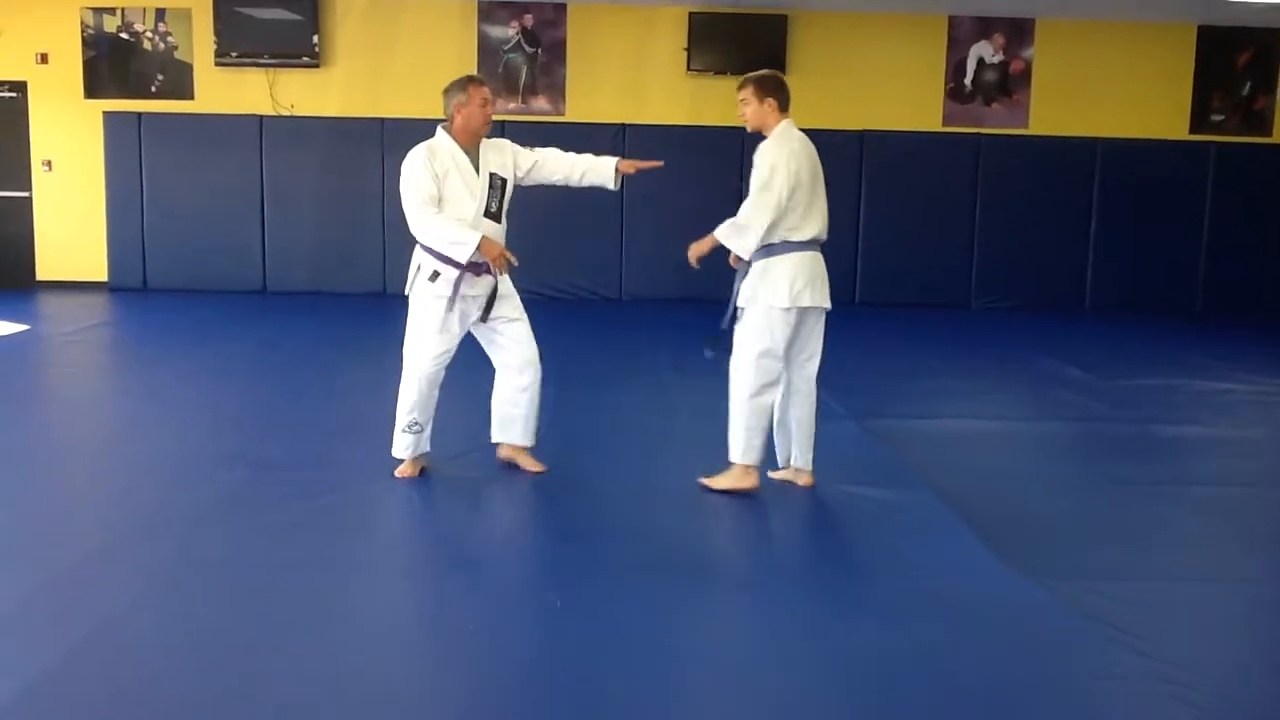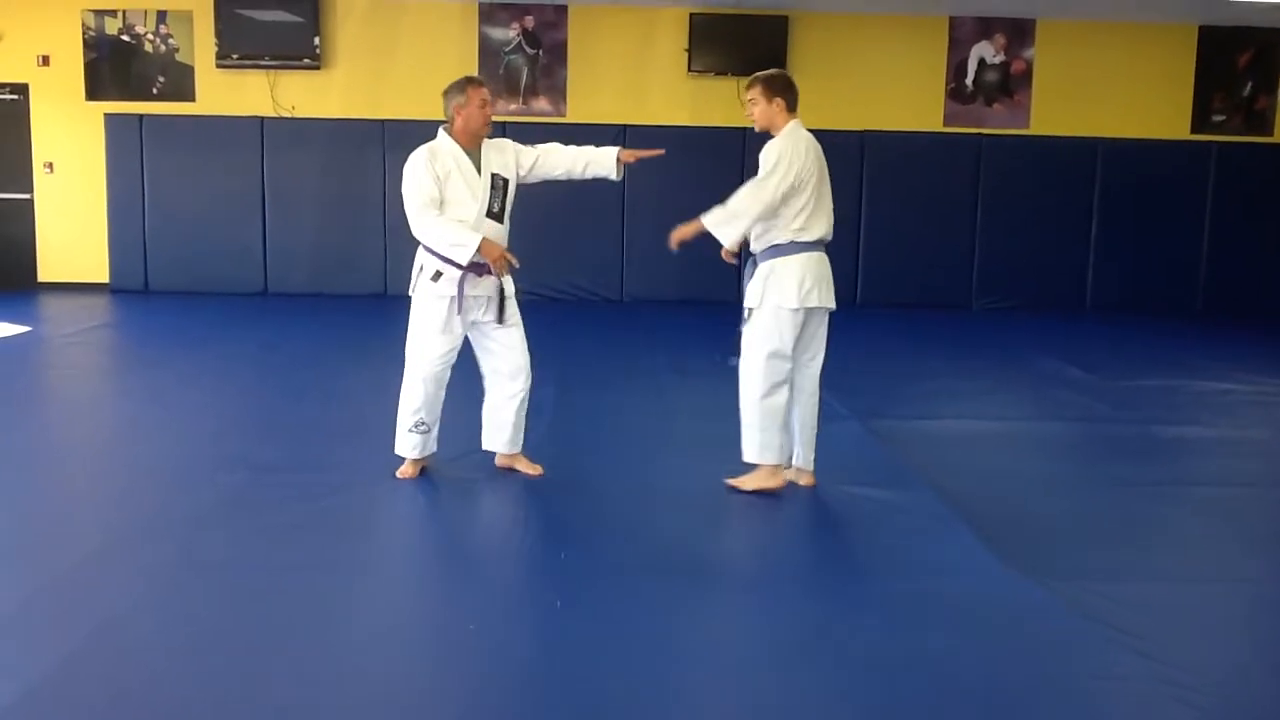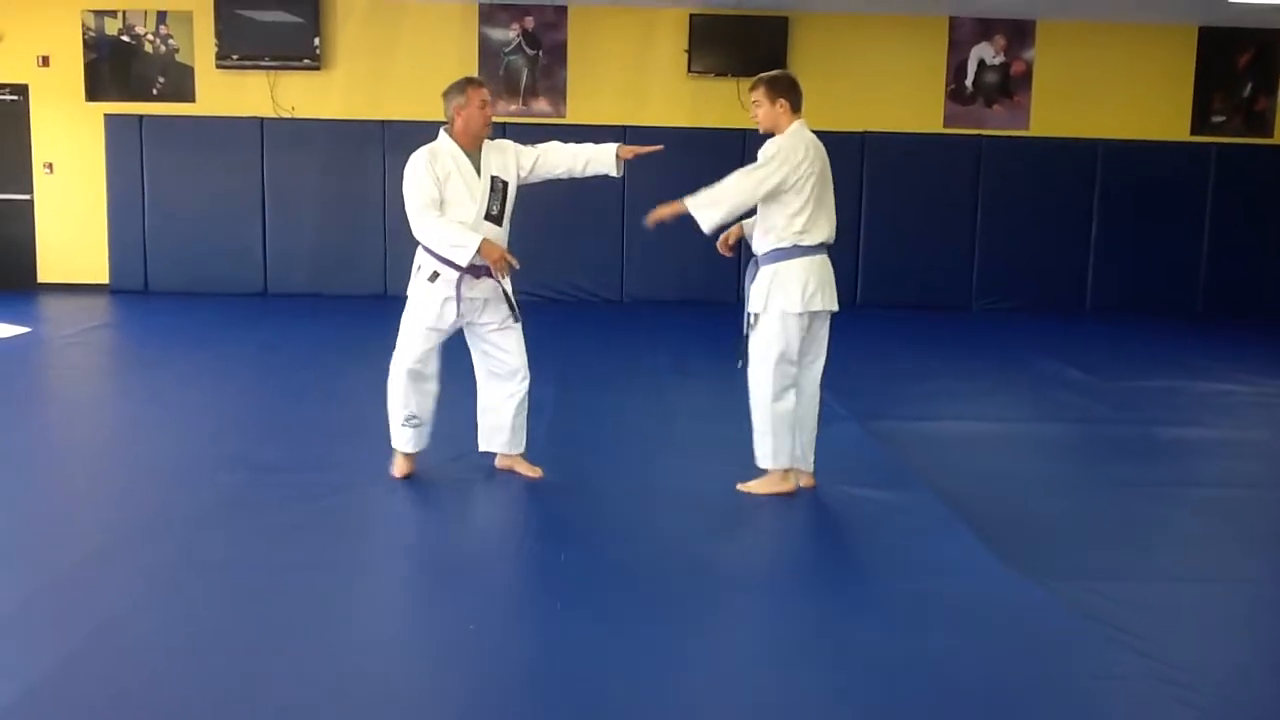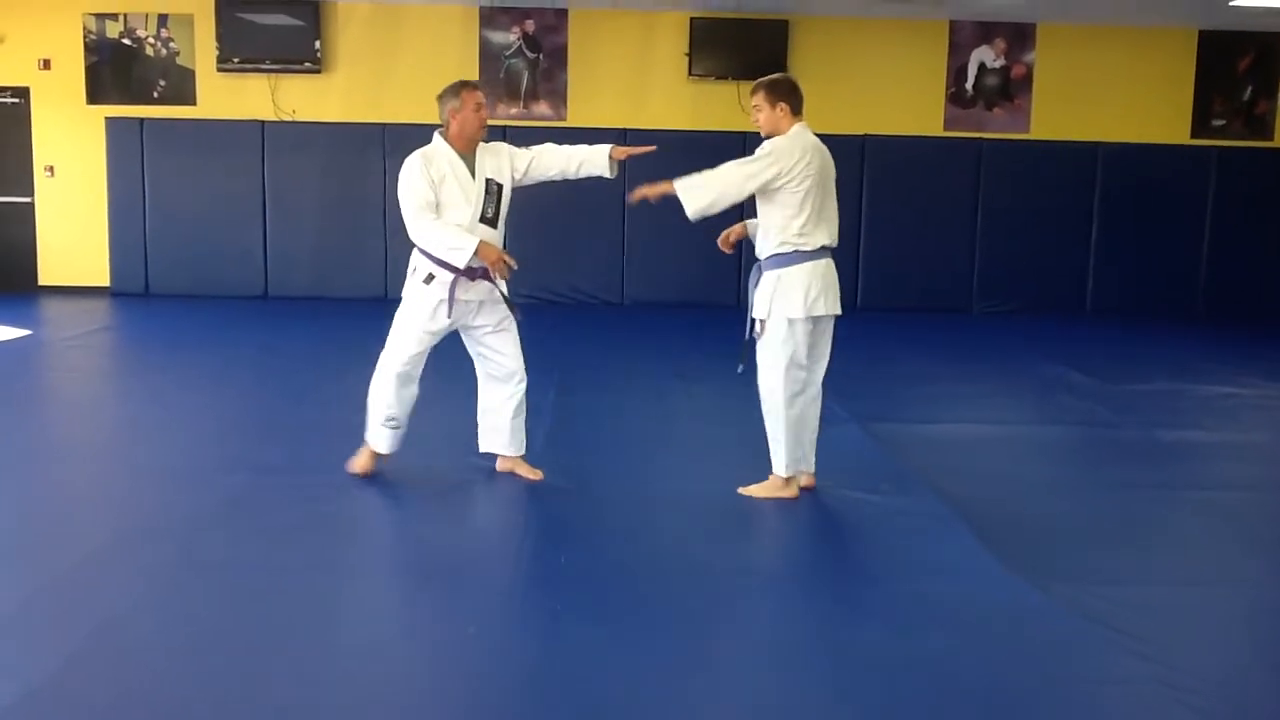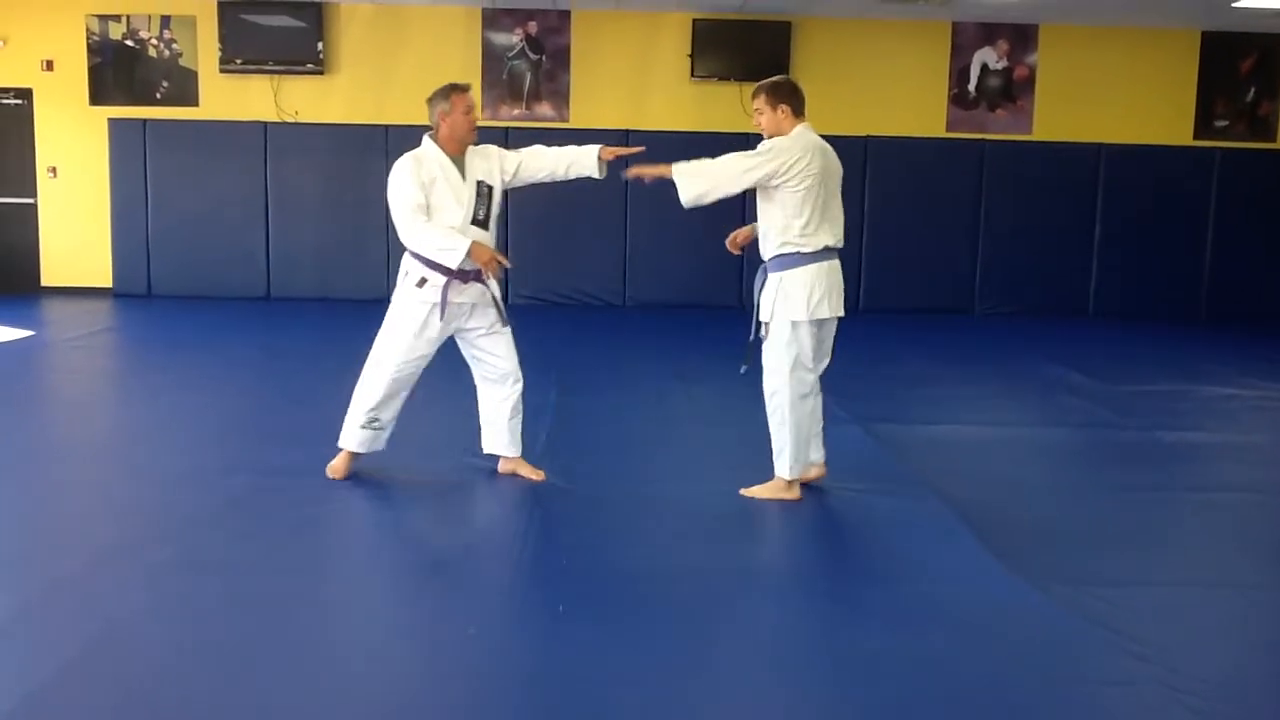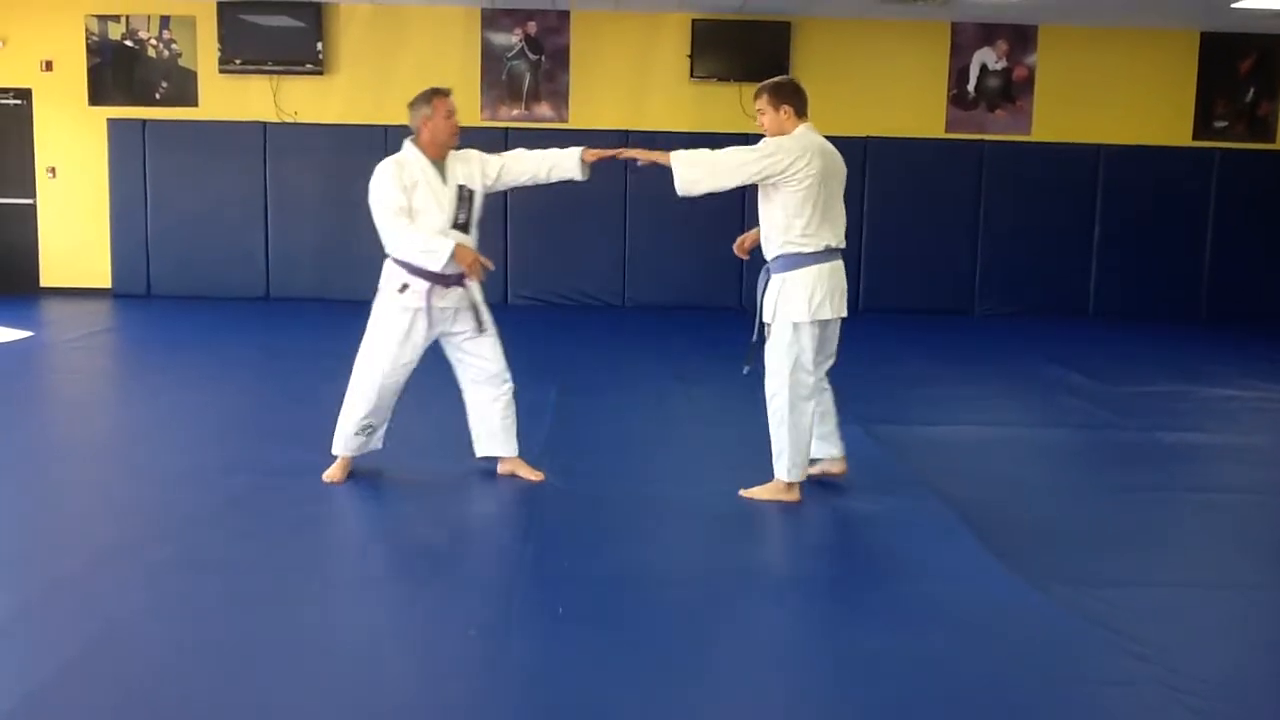
dt=0.1s
person 1, frame 1
left shoulder: (778, 147)
right shoulder: (802, 145)
left elbow: (762, 206)
left wrist: (714, 240)
right wrist: (745, 245)
left hip: (778, 271)
right hip: (808, 267)
left knee: (753, 370)
right knee: (799, 374)
left ankle: (744, 467)
right ankle: (800, 466)
person 1, frame 2
left shoulder: (788, 147)
right shoulder: (804, 145)
left elbow: (756, 197)
left wrist: (699, 224)
right wrist: (748, 234)
left hip: (785, 271)
right hip: (810, 268)
left knee: (762, 371)
right knee: (804, 373)
left ankle: (768, 467)
right ankle: (800, 466)
person 1, frame 3
left shoulder: (789, 147)
right shoulder: (806, 146)
left elbow: (742, 186)
left wrist: (680, 206)
right wrist: (745, 228)
left hip: (787, 274)
right hip: (813, 271)
left knee: (770, 374)
right knee: (803, 377)
left ankle: (780, 471)
right ankle: (801, 467)
person 1, frame 4
left shoulder: (787, 150)
right shoulder: (814, 151)
left elbow: (732, 179)
left wrist: (665, 186)
right wrist: (749, 227)
left hip: (792, 279)
right hip: (816, 273)
left knee: (780, 379)
right knee: (805, 378)
left ankle: (785, 477)
right ankle: (801, 468)
person 1, frame 5
left shoulder: (788, 150)
right shoulder: (821, 151)
left elbow: (729, 171)
left wrist: (661, 170)
right wrist: (756, 229)
left hip: (796, 280)
right hip: (821, 274)
left knee: (785, 381)
right knee: (805, 377)
left ankle: (788, 479)
right ankle: (811, 461)
person 1, frame 6
left shoulder: (787, 150)
right shoulder: (828, 154)
left elbow: (724, 165)
left wrist: (655, 156)
right wrist: (764, 232)
left hip: (799, 280)
right hip: (827, 273)
left knee: (787, 381)
right knee: (812, 374)
left ankle: (786, 481)
right ankle: (829, 455)
person 2, frame 1
left shoulder: (503, 153)
right shoulder: (424, 157)
left elbow: (556, 166)
right elbow: (423, 220)
left wrist: (615, 167)
right wrist: (478, 242)
left hip: (489, 280)
right hip: (440, 278)
left knee: (521, 359)
right knee: (423, 368)
left ankle: (512, 443)
right ankle: (412, 453)
person 2, frame 2
left shoulder: (505, 152)
right shoulder: (426, 159)
left elbow: (559, 159)
right elbow: (425, 221)
left wrist: (616, 156)
right wrist: (479, 244)
left hip: (490, 282)
right hip: (442, 279)
left knee: (512, 368)
right knee: (429, 368)
left ankle: (507, 450)
right ankle: (414, 454)
person 2, frame 3
left shoulder: (506, 154)
right shoulder: (427, 160)
left elbow: (558, 158)
right elbow: (425, 222)
left wrist: (615, 152)
right wrist: (479, 245)
left hip: (489, 283)
right hip: (440, 280)
left knee: (509, 370)
right knee: (412, 362)
left ankle: (507, 451)
right ankle: (407, 449)
person 2, frame 4
left shoulder: (501, 157)
right shoulder: (421, 164)
left elbow: (553, 159)
right elbow: (422, 226)
left wrist: (608, 154)
right wrist: (476, 246)
left hip: (483, 287)
right hip: (434, 282)
left knee: (507, 370)
right knee: (399, 362)
left ankle: (509, 456)
right ankle: (375, 445)
person 2, frame 5
left shoulder: (492, 159)
right shoulder: (411, 167)
left elbow: (542, 161)
right elbow: (413, 228)
left wrist: (596, 154)
right wrist: (470, 247)
left hip: (476, 288)
right hip: (426, 286)
left knee: (503, 372)
right knee: (389, 368)
left ankle: (510, 455)
right ankle: (352, 448)
person 2, frame 6
left shoulder: (472, 164)
right shoulder: (393, 171)
left elbow: (521, 165)
right elbow: (395, 231)
left wrist: (580, 156)
right wrist: (453, 249)
left hip: (459, 291)
right hip: (408, 290)
left knee: (491, 373)
right knee: (377, 375)
left ankle: (508, 456)
right ankle: (347, 454)
